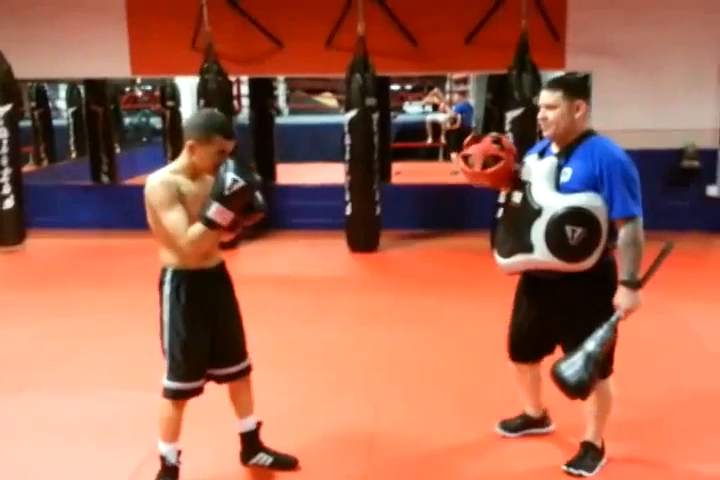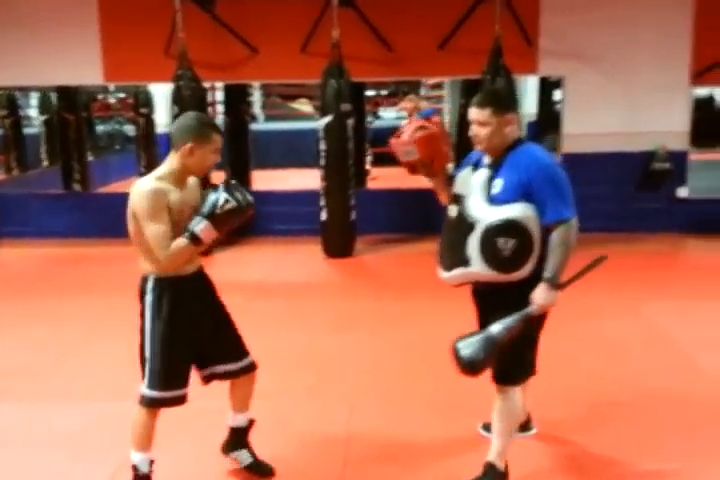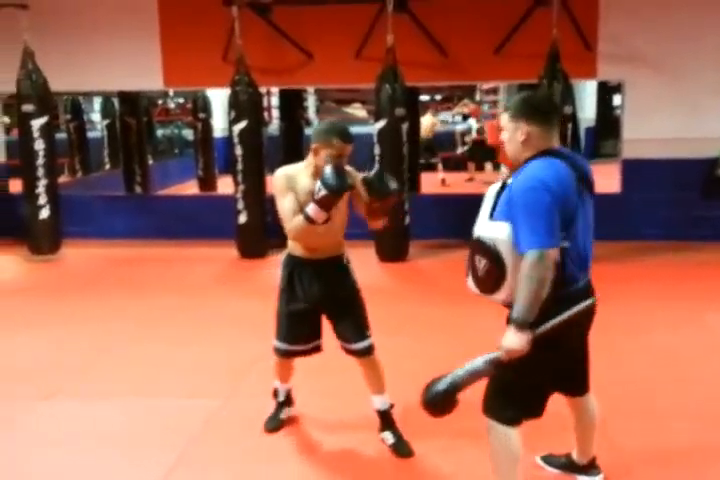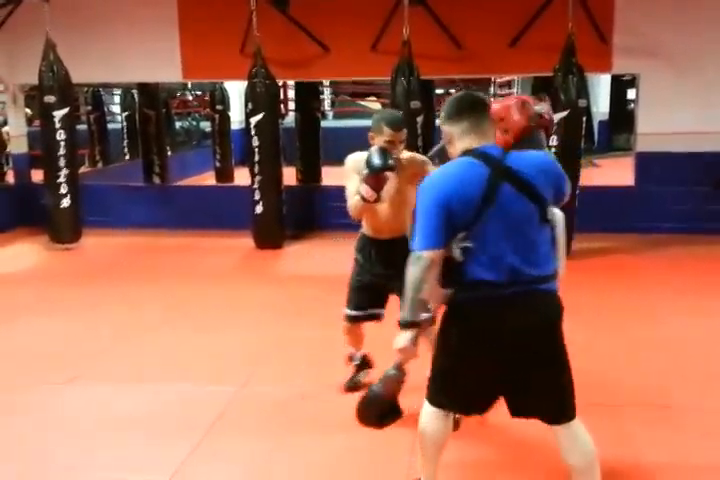
dt=1s
person 1, frame 1
left shoulder: (607, 158)
right shoulder: (538, 151)
left elbow: (630, 226)
left wrist: (629, 284)
right wrist: (500, 180)
left hip: (585, 281)
right hip: (537, 276)
left knee: (591, 367)
right knee: (523, 350)
left ankle: (593, 444)
right ankle: (534, 414)
person 1, frame 2
left shoulder: (537, 165)
right shoulder: (477, 159)
left elbow: (565, 227)
right elbow: (451, 197)
left wrist: (550, 283)
right wrist: (434, 169)
left hip: (522, 288)
right hip: (487, 283)
left knee: (507, 374)
right knee: (506, 363)
right ankle: (518, 419)
person 1, frame 3
left shoulder: (531, 183)
right shoulder: (573, 167)
left elbow: (538, 259)
left wrist: (521, 325)
left hip: (544, 312)
right hip: (575, 301)
left knee: (501, 412)
right knee: (575, 387)
person 1, frame 4
left shoulder: (440, 183)
right shoulder: (540, 165)
left elbow: (426, 260)
right elbow: (561, 197)
left wrist: (410, 324)
right wrist: (532, 144)
left hip: (474, 311)
right hip: (537, 307)
left knee: (440, 402)
right knee: (563, 416)
person 2, frame 1
left shoulder: (214, 178)
right shoulder: (162, 185)
right elbow: (188, 245)
left wrist: (240, 214)
right wrist: (221, 204)
left hip: (217, 278)
right hip: (183, 286)
left knee: (238, 368)
right knee: (179, 384)
left ankle: (251, 447)
person 2, frame 2
left shoulder: (193, 184)
right shoulder: (149, 192)
right elbow: (169, 255)
left wrist: (223, 216)
right wrist: (209, 219)
left hip: (198, 285)
right hip: (164, 294)
left knee: (243, 365)
right knee: (155, 395)
left ankle: (236, 443)
person 2, frame 3
left shoulder: (348, 177)
right shoulder: (285, 177)
left elbow: (376, 222)
right elbow: (293, 231)
left wrist: (381, 200)
right wrist: (320, 203)
left hip: (336, 269)
right hip: (298, 271)
left knee: (364, 349)
right knee: (285, 351)
left ankle: (387, 423)
right ankle: (283, 401)
person 2, frame 4
left shoulder: (413, 163)
right shoulder: (355, 162)
right elbow: (355, 211)
right wrist: (371, 184)
left hip: (404, 248)
right hip: (371, 248)
right knee: (353, 320)
right ankle: (360, 361)
